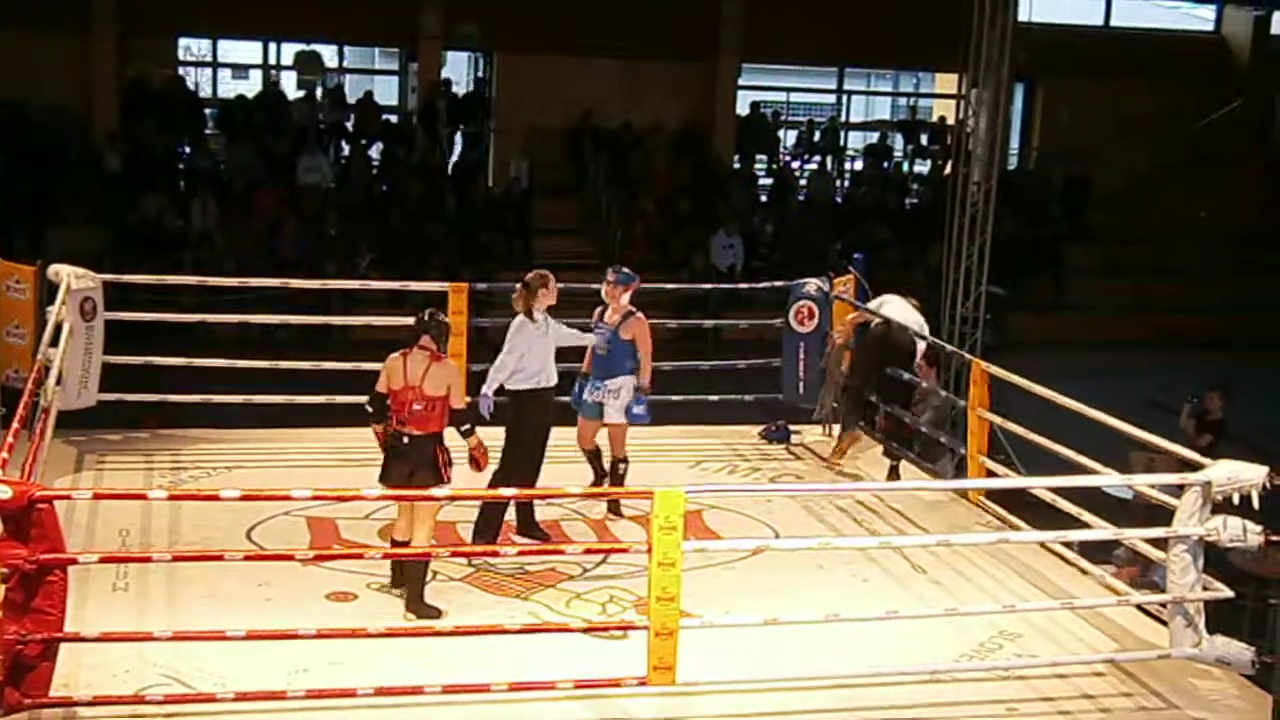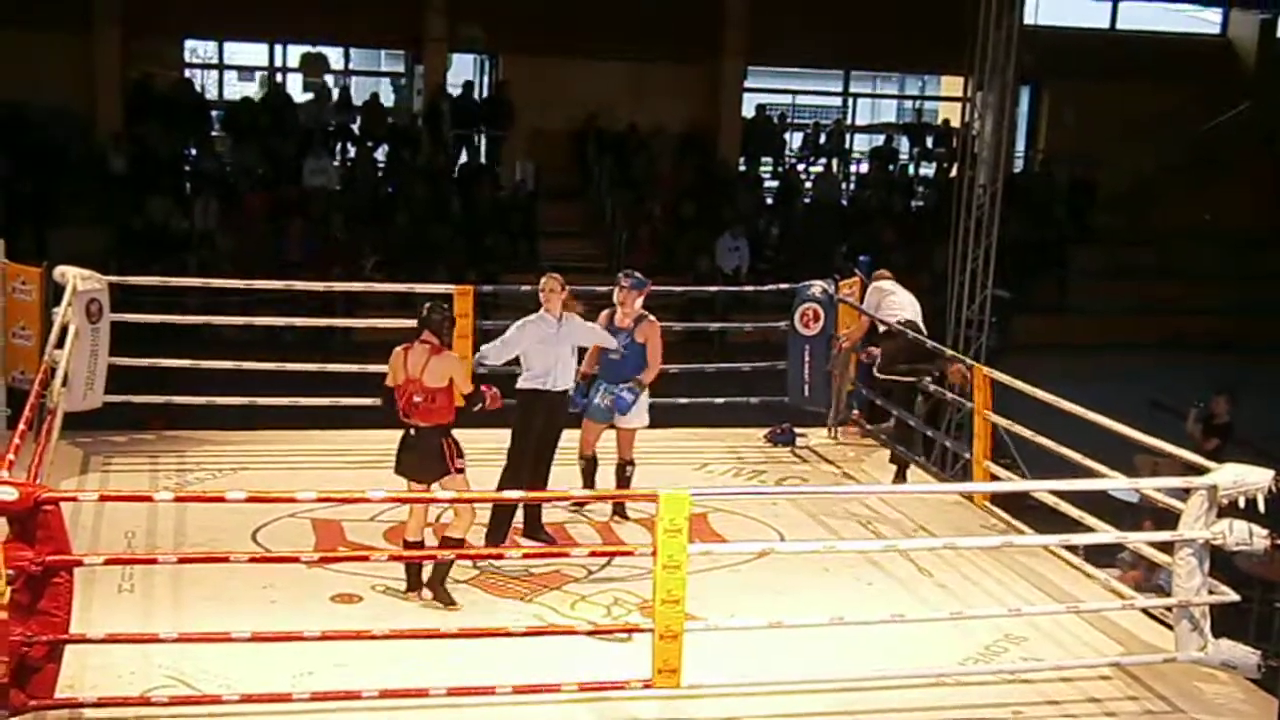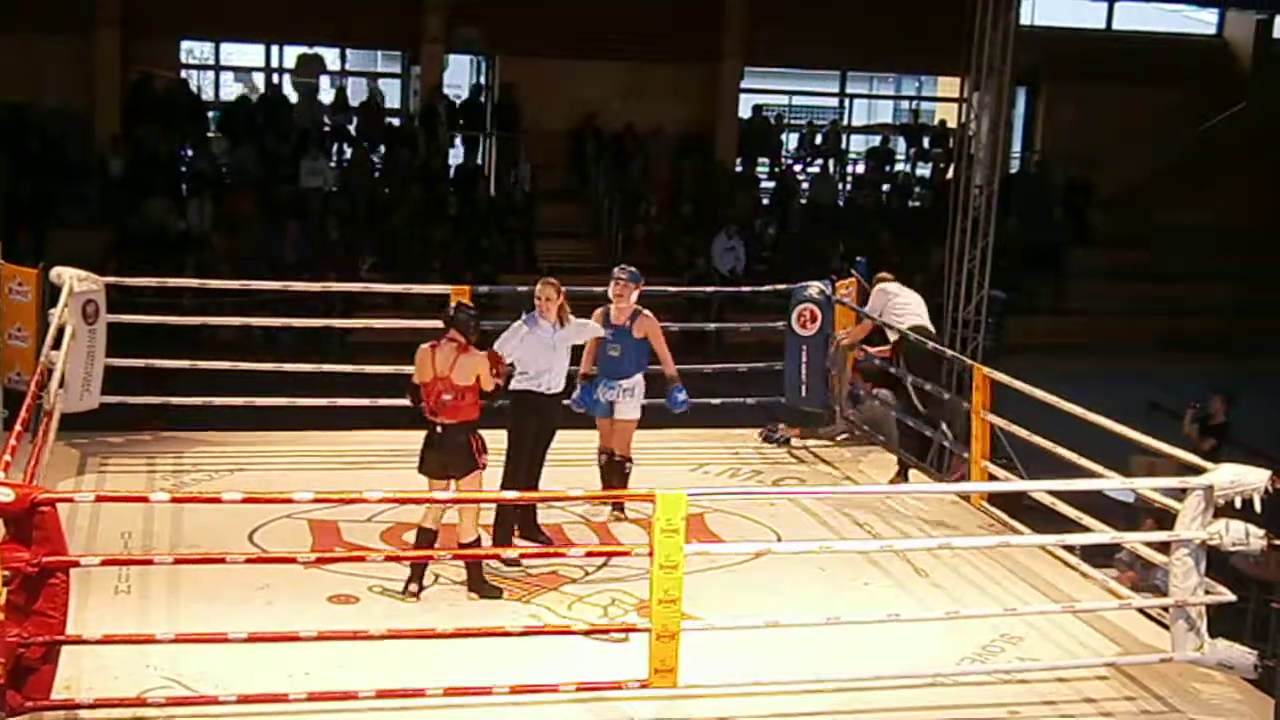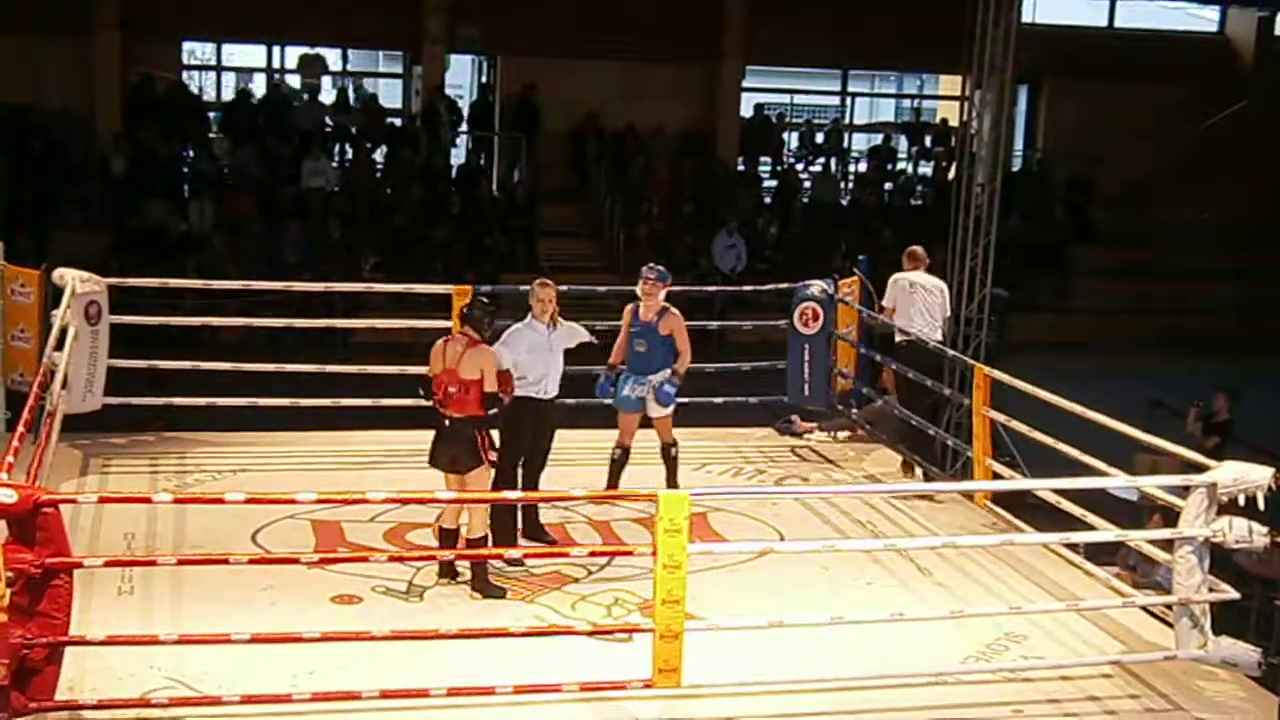
dt=0.5s
person 1, frame 1
left shoulder: (394, 361)
right shoulder: (449, 370)
left elbow: (375, 406)
right elbow: (460, 418)
left wrist: (382, 433)
right wrist: (477, 448)
left hip: (399, 449)
right hip: (429, 452)
left knee: (404, 516)
right knee: (423, 527)
left ankle: (400, 580)
right ankle: (414, 602)
person 1, frame 2
left shoulder: (399, 355)
right shoulder: (449, 361)
left elbow: (388, 400)
right elbow: (472, 401)
right wrist: (490, 397)
left hip: (410, 441)
right hip: (437, 444)
left knee: (417, 514)
right knee: (465, 513)
left ankle: (414, 585)
right ankle: (435, 582)
person 1, frame 3
left shoulder: (424, 353)
right shoulder: (477, 359)
left elbow: (415, 397)
right elbow: (490, 395)
right wrist: (497, 375)
left hip: (434, 439)
right hip: (463, 441)
left knee: (434, 509)
right knee: (468, 514)
left ankle: (414, 581)
right ankle: (475, 583)
person 1, frame 4
left shoulder: (440, 347)
right shoulder: (485, 354)
left elbow: (429, 390)
right elbow: (491, 406)
right wrist: (503, 393)
left hip: (445, 432)
right hip: (471, 436)
left knee: (453, 502)
right knee: (478, 509)
left ankle: (446, 568)
right ankle: (479, 582)
person 2, frame 1
left shoulder: (545, 322)
right shoulder: (523, 325)
left elbow: (564, 336)
right elbow: (506, 360)
left wrist: (592, 339)
right wrist: (487, 390)
left hip: (544, 397)
right hip: (524, 398)
left knee: (533, 463)
right knee: (511, 465)
left ankle: (525, 522)
right ankle: (485, 533)
person 2, frame 2
left shoulder: (573, 323)
right shoulder: (529, 326)
left elbow: (595, 334)
right elbow: (502, 349)
left wrist: (617, 344)
right wrist: (485, 353)
left hip: (559, 399)
right hip: (532, 398)
left knee: (542, 464)
right knee: (517, 466)
left ankle: (533, 525)
right ankle: (495, 536)
person 2, frame 3
left shoulder: (568, 327)
right shoulder: (526, 329)
left elbow: (588, 327)
right elbow: (501, 353)
left wrist: (603, 332)
right wrist: (523, 326)
left hip: (552, 401)
right hip: (525, 400)
left knee: (534, 466)
right knee: (516, 470)
left ankle: (528, 525)
right ankle: (503, 541)
person 2, frame 4
left shoulder: (560, 330)
right shoulder: (518, 333)
left elbow: (574, 332)
right elbow: (493, 360)
left wrist: (588, 337)
left hip: (547, 406)
right hip: (521, 406)
left knee: (534, 469)
right knee: (507, 473)
left ankle: (531, 525)
right ankle: (504, 542)
person 3, frame 1
left shoulder: (636, 321)
right shoulder: (599, 313)
left elbow: (644, 361)
left wrist: (642, 396)
right wrist: (582, 379)
left hip: (620, 386)
right hip: (595, 384)
left knee: (617, 448)
right knee: (584, 439)
left ankle: (614, 501)
right ankle: (600, 477)
person 3, frame 2
left shoulder: (649, 325)
right shoulder: (606, 317)
left elbow: (654, 364)
right elbow: (594, 351)
left wrist: (635, 389)
right wrist: (582, 382)
left hip: (630, 391)
right hip: (602, 387)
left knee: (625, 451)
right knee: (586, 444)
left ankle: (619, 504)
right ankle: (588, 491)
person 3, frame 3
left shoulder: (644, 320)
right shoulder: (600, 315)
left elbow: (663, 354)
right elbow: (591, 350)
left wrist: (675, 383)
right wrist: (583, 382)
left hip: (630, 385)
right hip: (603, 384)
left knee: (622, 446)
right knee: (606, 443)
left ankle: (619, 503)
right ankle: (607, 491)
person 3, frame 4
left shoulder: (671, 317)
right shoulder: (630, 311)
left elbow: (685, 352)
right elbow: (622, 343)
left wrist: (674, 380)
right wrist: (609, 372)
left hip: (658, 381)
right hip: (632, 379)
left knee: (665, 437)
right knee: (624, 437)
left ankle: (672, 482)
right ankle: (611, 487)
person 4, frame 1
left shoulder: (889, 299)
right shoulder: (922, 323)
left elbow: (854, 319)
right elbow: (917, 357)
left wrist: (845, 334)
left hip: (882, 333)
right hip: (908, 344)
left knee: (853, 387)
right knee: (897, 406)
left ankle: (849, 431)
right ankle: (894, 468)
person 4, frame 2
left shoulder: (877, 286)
right shoulder: (909, 297)
left elbow: (864, 323)
left wrist: (849, 341)
right wrist: (878, 352)
left hip: (898, 334)
right hip: (919, 339)
left knee: (884, 373)
right knee: (905, 410)
left ankle: (945, 368)
right ankle: (901, 470)
person 4, frame 3
left shoulder: (881, 289)
right shoulder: (913, 295)
left elbow: (867, 325)
left wrist: (847, 339)
right wrist: (873, 352)
left hip: (910, 343)
right hip: (930, 342)
left knee: (920, 401)
right knee: (909, 410)
right ankle: (904, 470)
person 4, frame 4
left shoulder: (898, 280)
right shoulder: (940, 285)
left elbow: (887, 316)
right elbow: (943, 324)
left hip: (908, 349)
right hip: (935, 350)
left knee: (914, 413)
right knee: (929, 411)
right ankle: (915, 457)
